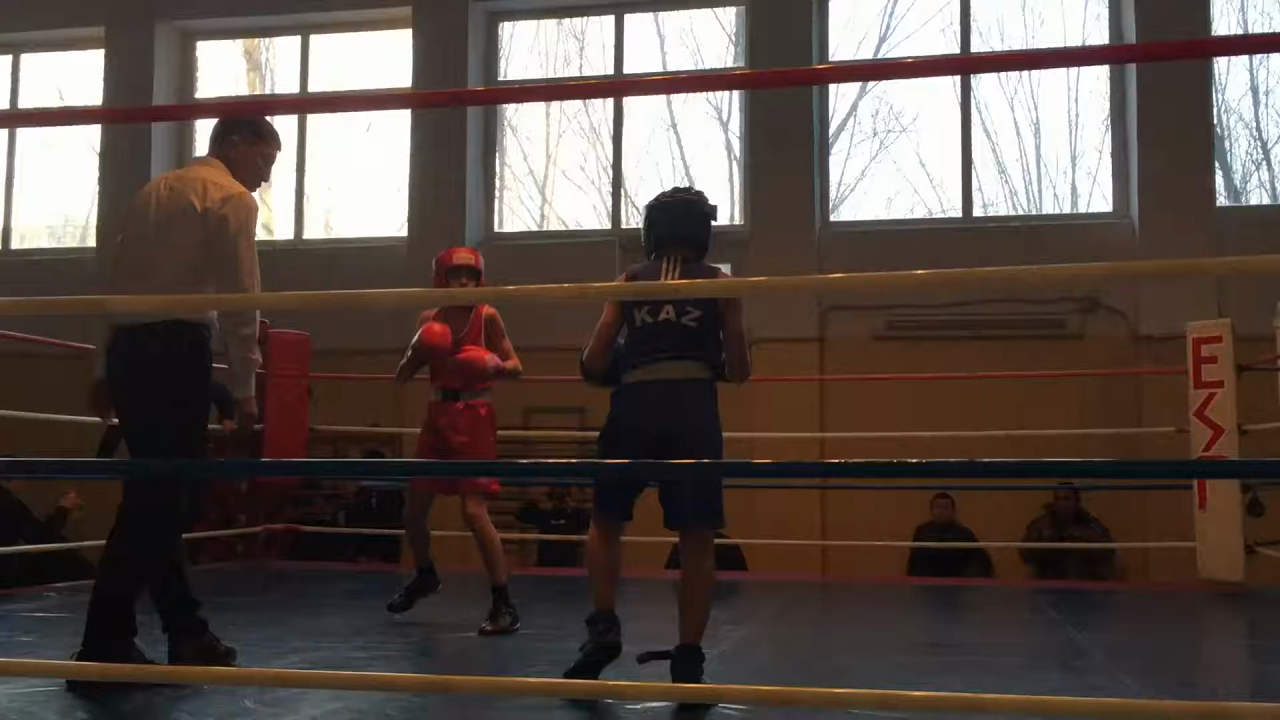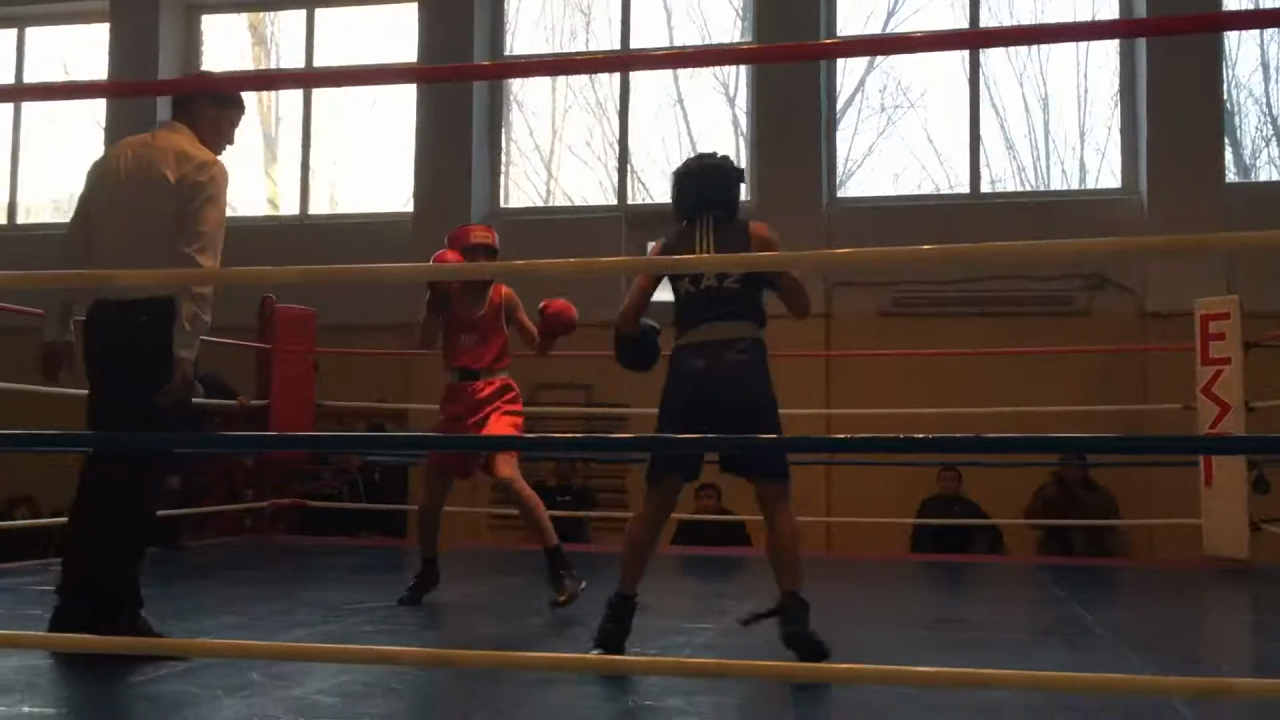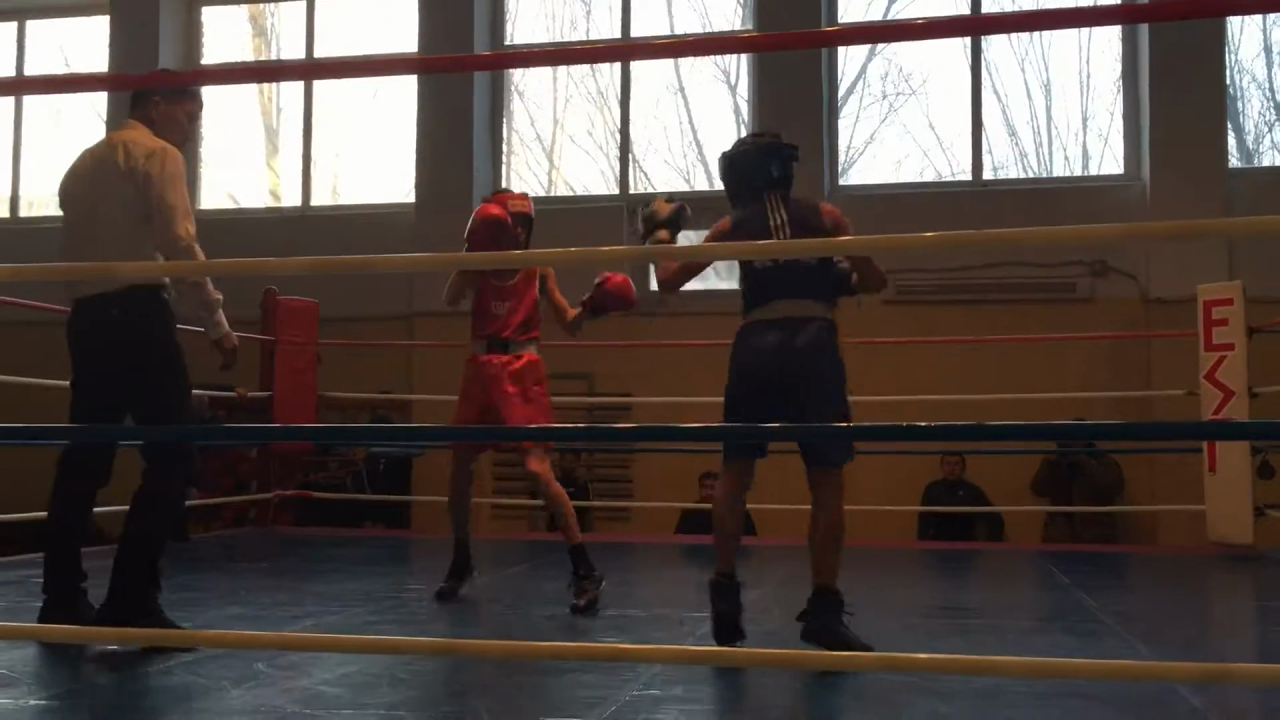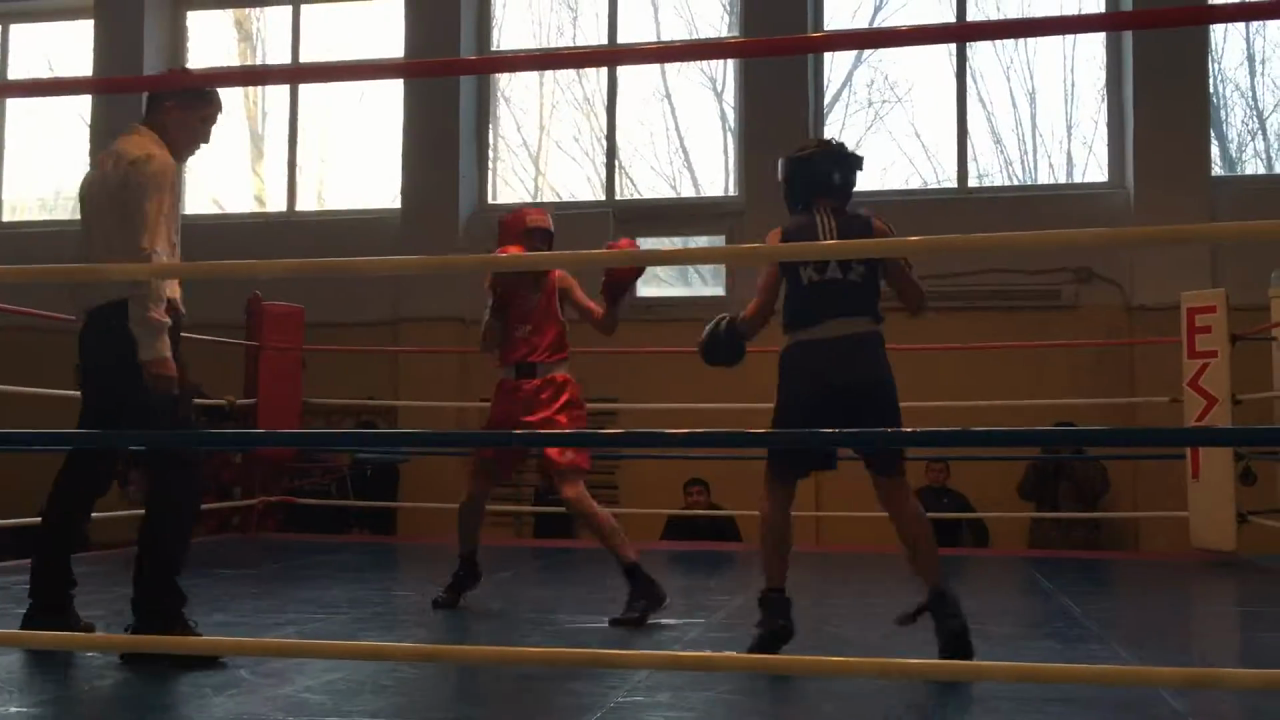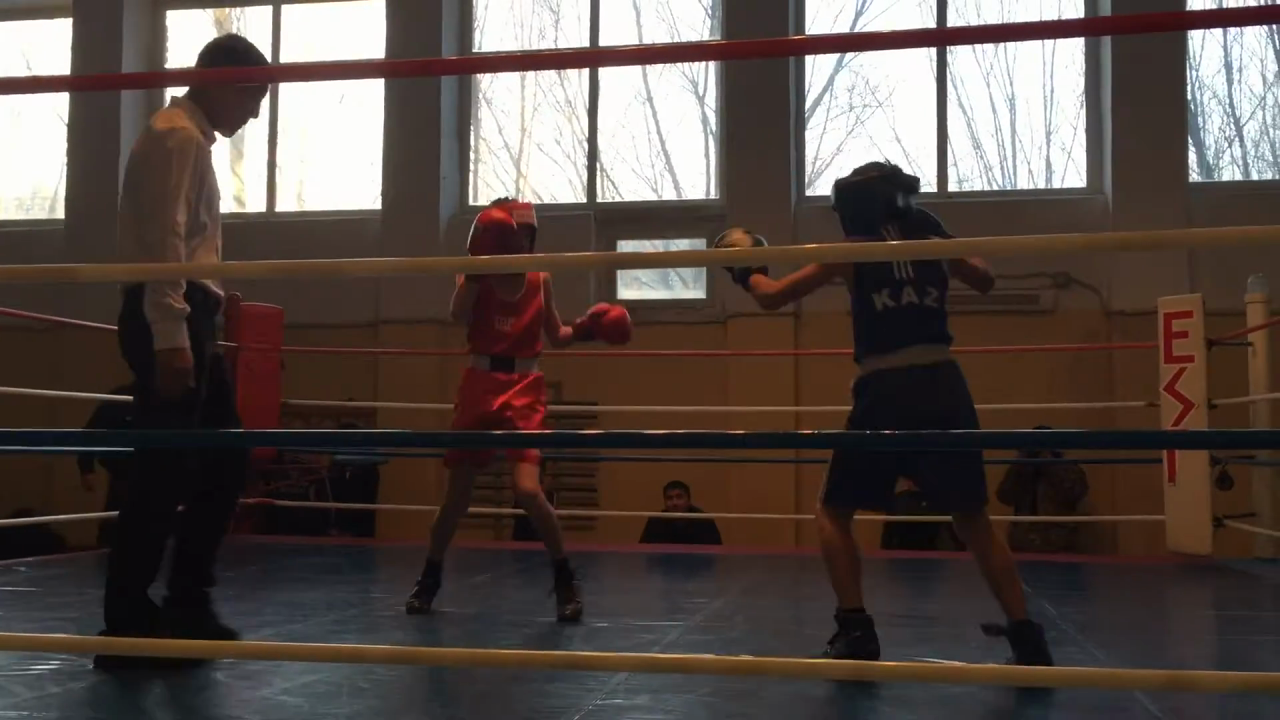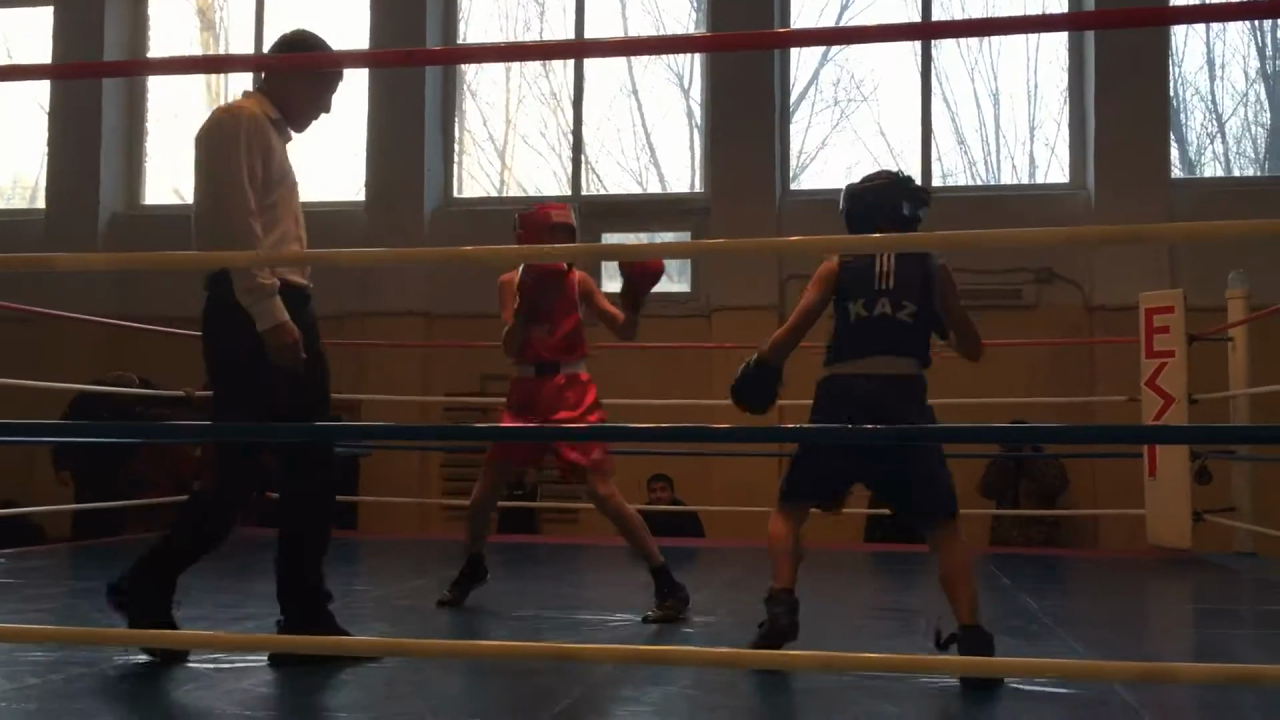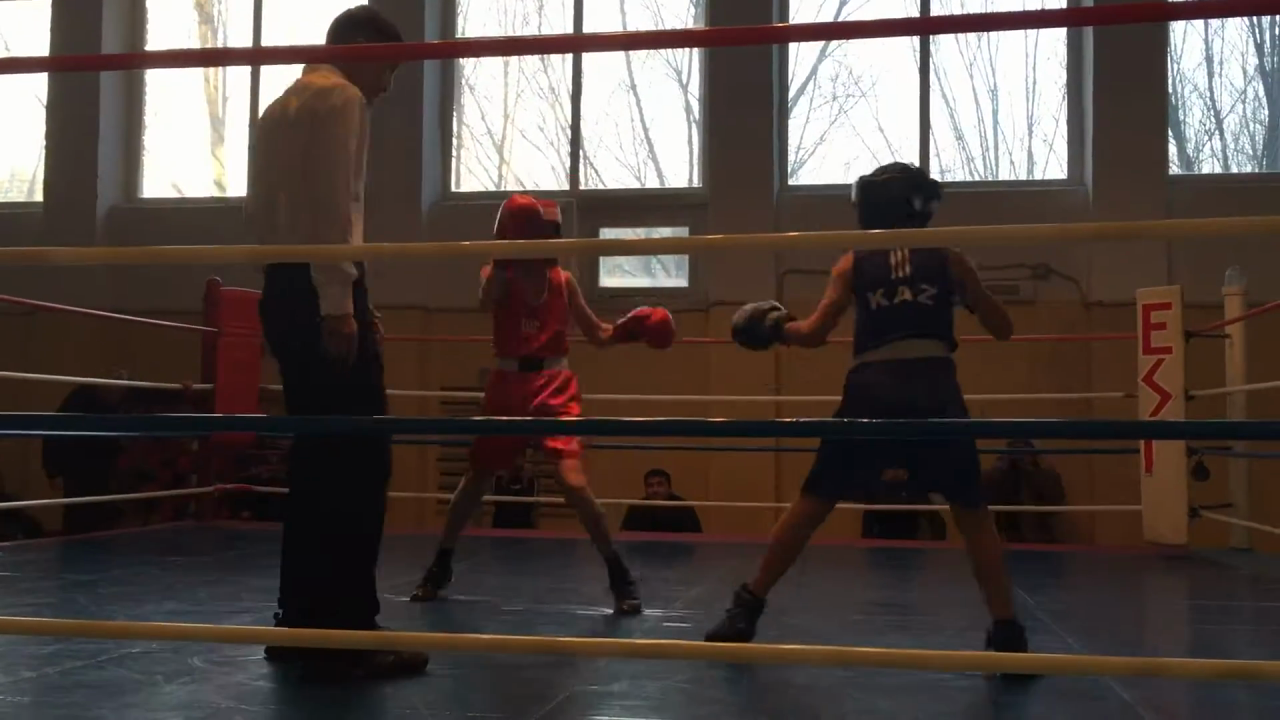
dt=0.4s
person 1, frame 1
left shoulder: (153, 191)
right shoulder: (232, 199)
left elbow: (117, 283)
right elbow: (239, 303)
left wrist: (106, 368)
right wrist: (245, 390)
left hip: (128, 349)
right hip: (175, 349)
left knee: (156, 492)
right knee: (155, 497)
left ankle: (187, 631)
right ankle: (106, 647)
person 1, frame 2
left shoulder: (112, 159)
right shoulder: (201, 166)
left elbow: (74, 251)
right elbow: (197, 265)
left wrist: (58, 329)
right wrist: (186, 350)
left hip: (104, 322)
right hip: (154, 323)
left knee: (107, 462)
right knee: (140, 472)
left ankle: (78, 606)
right ankle: (113, 619)
person 1, frame 3
left shoulder: (83, 164)
right shoulder: (157, 155)
left elbow: (74, 254)
right elbow: (179, 245)
right wrist: (216, 321)
left hip: (88, 318)
right hip: (135, 314)
left knee: (85, 457)
right knee: (172, 456)
left ankle: (63, 599)
right ankle: (131, 602)
person 1, frame 4
left shoulder: (108, 162)
right shoulder: (151, 163)
right elbow: (146, 259)
right wrist: (160, 346)
left hip: (104, 327)
right hip: (136, 334)
left knee: (87, 471)
right knee: (175, 472)
left ankle: (50, 607)
right ankle: (158, 622)
person 1, frame 5
left shoulder: (189, 139)
right shoulder: (176, 136)
right elbow: (162, 243)
right wrist: (171, 336)
left hip: (183, 320)
right hip: (168, 321)
left knee: (221, 464)
right knee: (163, 474)
left ankle: (187, 609)
right ankle: (128, 626)
person 1, frame 6
left shoulder: (273, 137)
right shoulder: (238, 122)
right elbow: (233, 228)
right wrist: (272, 312)
left hip: (285, 315)
right hip: (252, 316)
left knee: (310, 468)
right knee: (242, 467)
left ankle: (304, 616)
right ankle: (146, 588)
person 1, frame 7
left shoulder: (282, 107)
right shoulder: (342, 99)
right elbow: (332, 204)
right wrist: (338, 303)
left hip: (283, 291)
right hip: (319, 296)
left knee: (316, 456)
right knee: (361, 458)
left ankle: (301, 621)
right ankle: (346, 632)
person 2, frame 1
left shoulder: (628, 282)
right shoulder: (719, 285)
left elbow: (594, 364)
right elbow: (738, 369)
left wrist: (592, 362)
left hip: (633, 406)
right hip: (691, 409)
left knee: (606, 525)
right knee: (697, 540)
left ankle: (603, 626)
right ankle: (687, 662)
person 2, frame 2
left shoulder: (667, 247)
right shoulder: (756, 236)
left elbow: (624, 322)
right elbow: (801, 307)
left wrist: (630, 340)
right wrist: (778, 272)
left hip: (687, 372)
right hip: (743, 366)
left knee: (659, 498)
right knee: (775, 498)
left ankle: (620, 613)
right ankle: (794, 614)
person 2, frame 3
left shoulder: (733, 225)
right shoulder: (823, 215)
left elbow: (670, 281)
right elbow: (874, 280)
left wrist: (660, 238)
left hip: (756, 350)
right hip: (813, 347)
left knee: (735, 475)
right knee: (826, 481)
left ankle: (725, 591)
right ankle: (824, 609)
person 2, frame 4
left shoulder: (784, 237)
right shoulder: (872, 230)
left elbow: (756, 316)
right elbow: (916, 302)
left wrist: (728, 332)
left hip: (808, 367)
right hip: (865, 362)
left knee: (779, 490)
right knee: (895, 492)
left ankle: (776, 612)
right ankle: (942, 606)
person 2, frame 5
left shoulder: (849, 256)
right shoulder: (933, 245)
left elbow: (771, 293)
right elbow: (986, 279)
left wrist: (747, 264)
left hip: (885, 395)
right hip: (944, 391)
left knee: (834, 514)
right knee: (974, 525)
left ankle: (856, 628)
right ankle: (1026, 637)
person 2, frame 6
left shoulder: (839, 267)
right shoulder: (932, 270)
left elbow: (787, 339)
right elbow: (972, 350)
left wrist: (760, 368)
left hip: (841, 399)
right hip: (903, 402)
left knee: (788, 512)
right knee: (942, 528)
left ankle: (781, 609)
right ankle: (972, 638)
person 2, frame 7
left shoulder: (853, 263)
right shoulder: (946, 257)
left elbow: (815, 333)
right elbow: (1001, 328)
left wrist: (770, 326)
right wrist: (965, 299)
left hip: (871, 389)
right hip: (934, 388)
left knee: (811, 504)
right knee: (972, 515)
left ankle: (745, 610)
right ankle: (1007, 633)
person 3, frame 1
left shoulder: (488, 317)
right shoulder: (432, 318)
left elbow: (515, 366)
right elbow: (401, 377)
left wrist: (494, 368)
right wrist: (416, 354)
left hip: (474, 417)
right hip: (439, 416)
left knee: (474, 511)
right knee: (413, 508)
left ankle: (504, 605)
right ankle: (425, 573)
person 3, frame 2
left shoulder: (504, 295)
right shoulder: (449, 295)
left elbow: (538, 345)
right elbow: (425, 342)
left wrist: (549, 331)
right wrist: (436, 299)
left hip: (498, 396)
right hip: (457, 398)
left knee: (508, 476)
right knee: (433, 493)
left ankle: (560, 566)
right ankle: (427, 573)
person 3, frame 3
left shoulder: (537, 270)
right shoulder: (477, 268)
left elbow: (568, 322)
right elbow: (453, 299)
left wrist: (595, 305)
right wrist: (474, 254)
left hip: (523, 373)
right hip: (481, 372)
left knee: (538, 472)
right knee: (460, 470)
left ankle: (584, 569)
right ankle: (460, 562)
person 3, frame 4
left shoulder: (560, 281)
right shoulder: (498, 285)
left elbow: (605, 324)
right elbow: (489, 343)
left wrist: (616, 293)
right wrist: (500, 301)
left hip: (554, 396)
right hip: (511, 396)
left knee: (573, 494)
right knee: (476, 493)
left ankle: (642, 585)
right ankle: (466, 572)
person 3, frame 5
left shoulder: (539, 280)
right shoulder: (475, 278)
left elbow: (555, 335)
right elbow: (459, 315)
left wrist: (585, 330)
right wrist: (478, 267)
left hip: (523, 389)
right hip: (478, 387)
left knee: (527, 490)
right knee: (458, 490)
left ankle: (565, 580)
right ankle: (429, 578)
person 3, frame 6
left shoulder: (579, 281)
right shoulder: (511, 282)
left elbow: (624, 331)
right elbow: (511, 347)
left wrist: (634, 297)
right wrist: (527, 304)
left hip: (573, 394)
right hip: (526, 394)
left knee: (603, 494)
right knee: (485, 492)
left ankle: (668, 586)
right ankle: (472, 570)
person 3, frame 7
left shoulder: (564, 280)
right shoulder: (498, 270)
left elbow: (597, 334)
right elbow: (487, 303)
left wrist: (629, 327)
right wrist: (504, 254)
left hip: (555, 388)
right hip: (507, 387)
left knee: (573, 485)
right knee: (475, 481)
left ankle: (619, 576)
right ankle: (440, 567)
